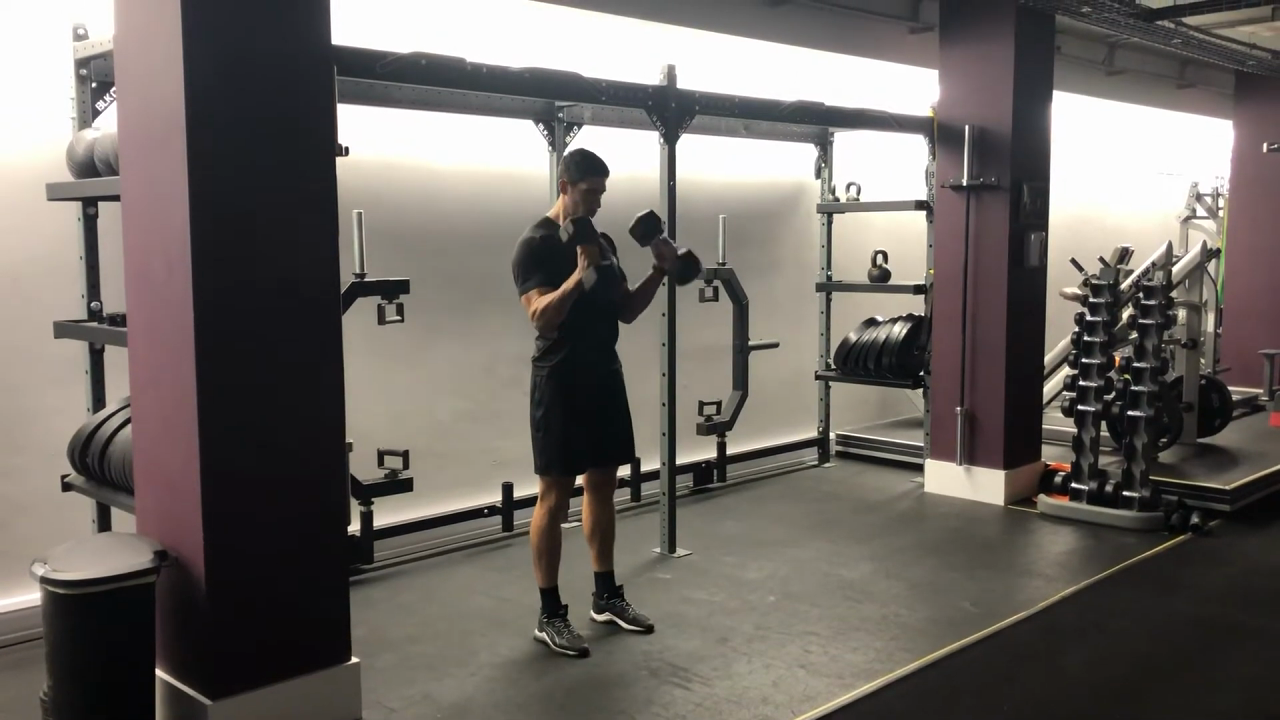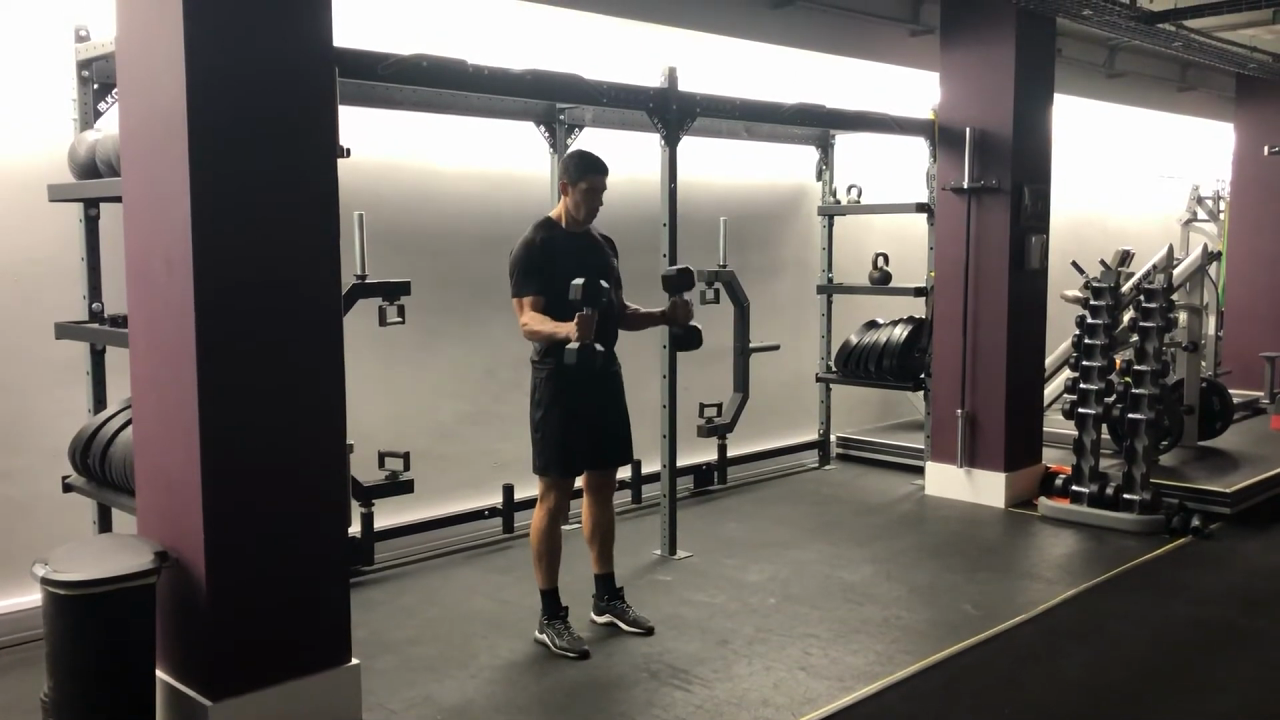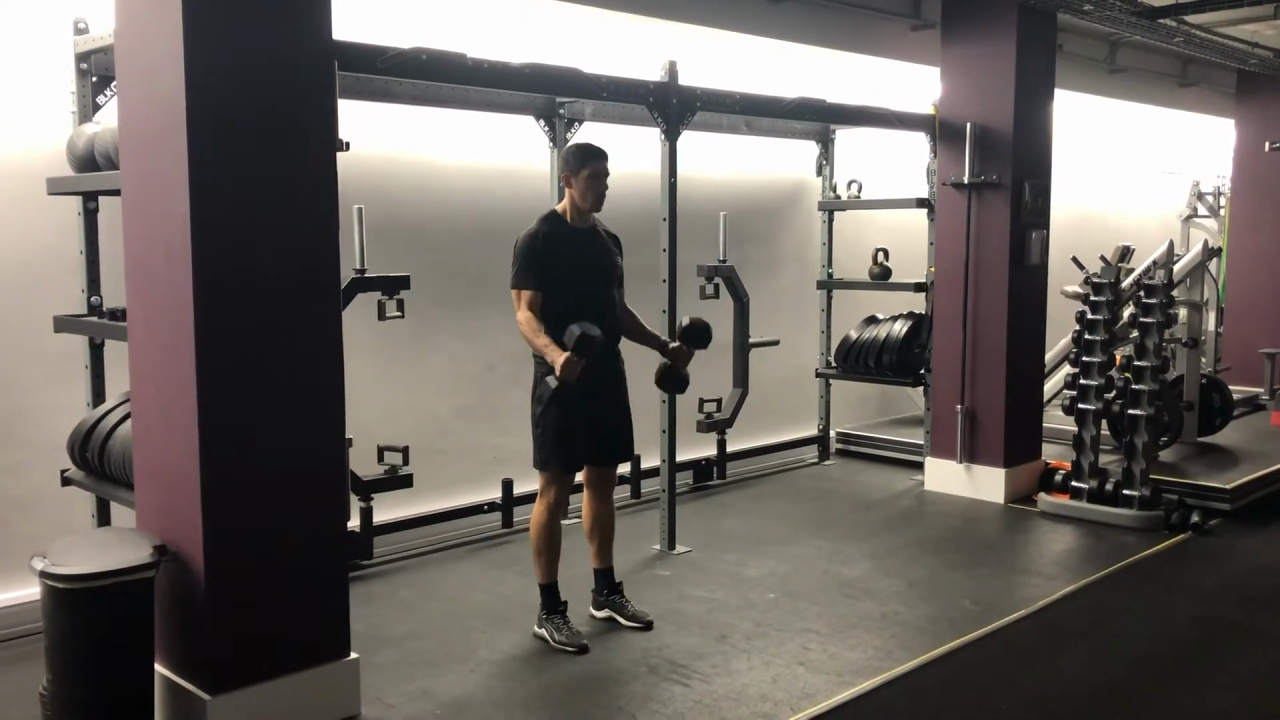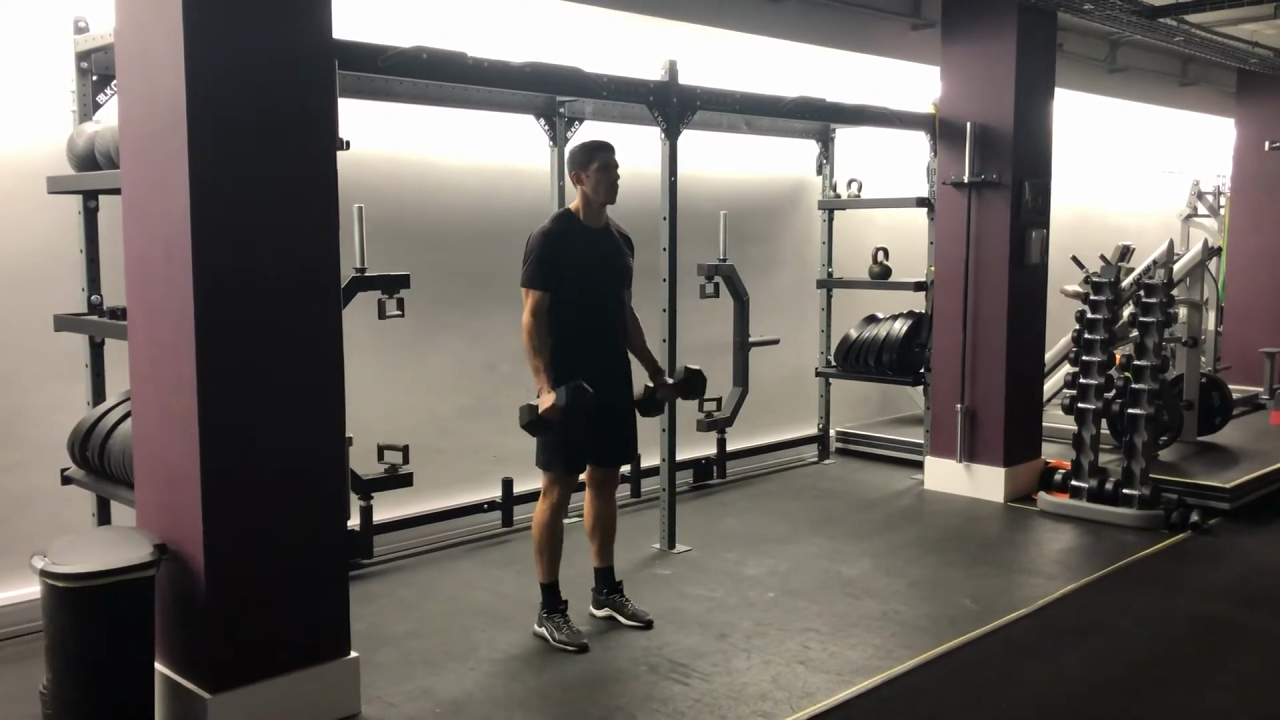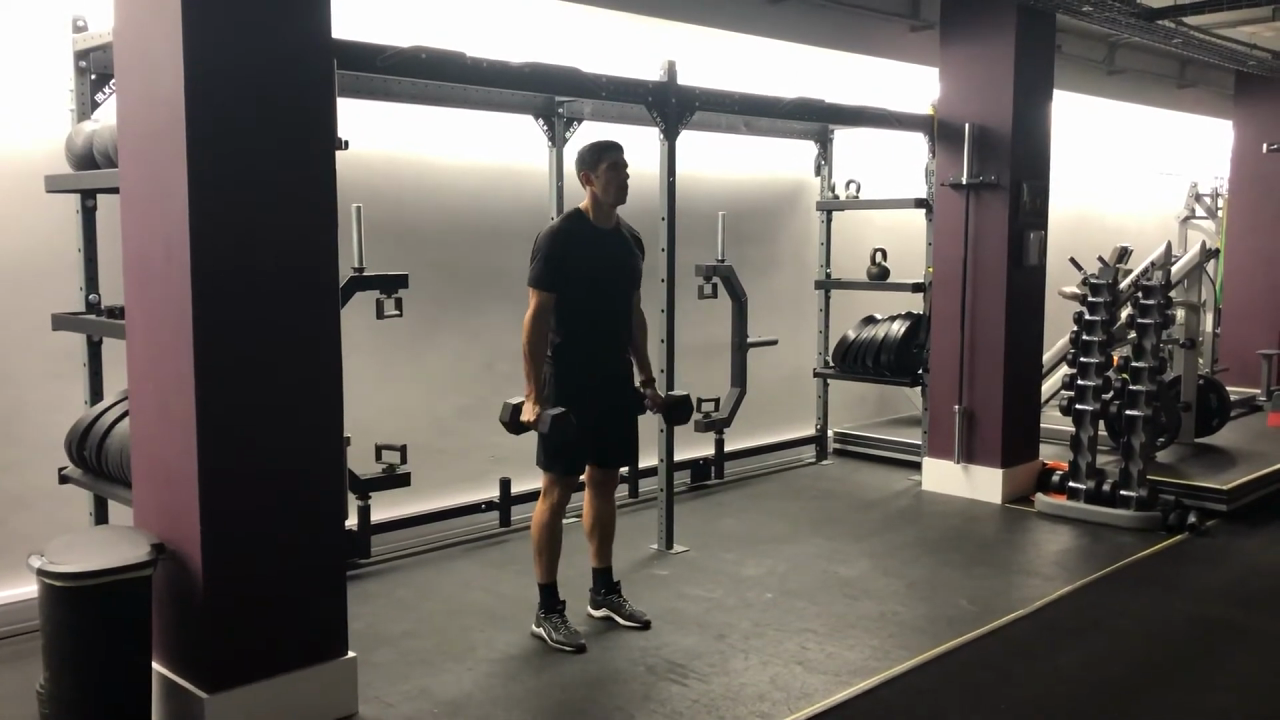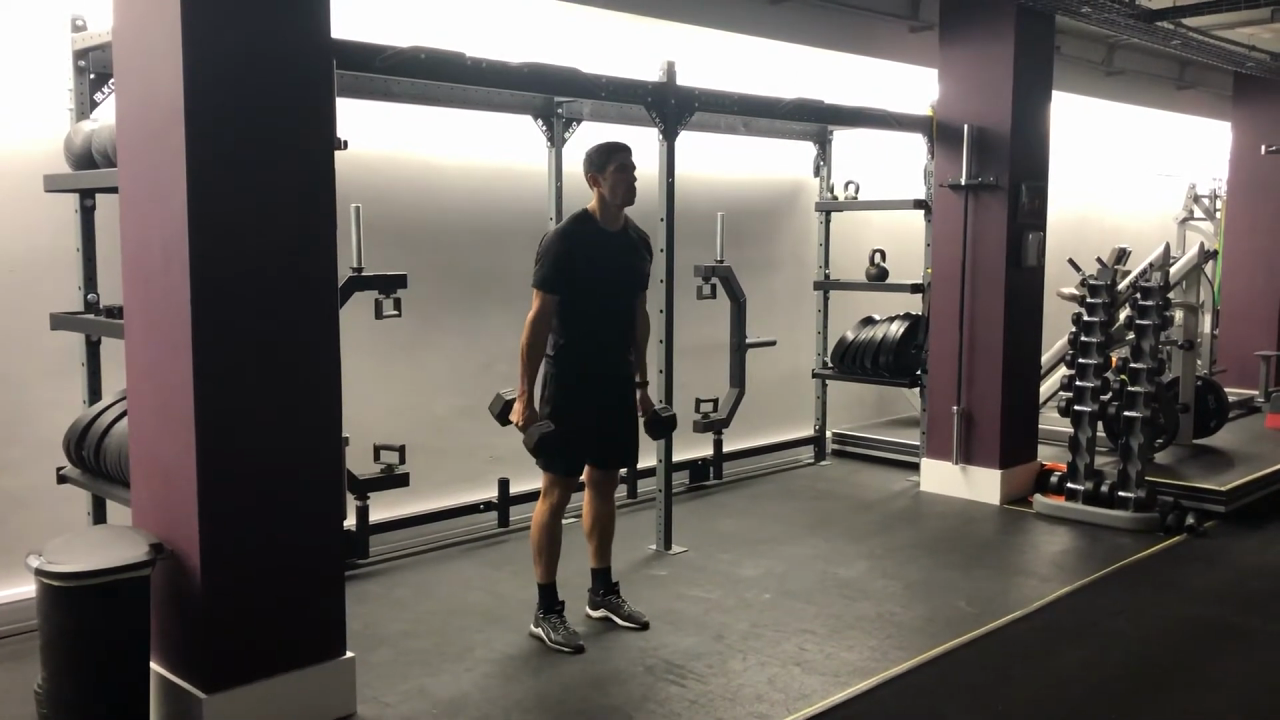
dt=0.5s
person 1, frame 1
left shoulder: (603, 241)
right shoulder: (536, 244)
left elbow: (625, 309)
right elbow: (540, 317)
left wrist: (657, 273)
right wrist: (578, 277)
left hip: (605, 375)
right hip: (561, 381)
left knee: (603, 485)
right knee: (555, 495)
left ankle: (607, 595)
right ankle: (550, 614)
person 1, frame 2
left shoulder: (603, 244)
right shoulder: (535, 245)
left elbow: (618, 313)
right elbow: (528, 320)
left wrist: (664, 316)
right wrist: (567, 330)
left hip: (605, 378)
right hip: (560, 383)
left knee: (602, 488)
right knee: (555, 498)
left ankle: (607, 597)
right ankle: (550, 616)
person 1, frame 3
left shoulder: (608, 240)
right shoulder: (539, 239)
right elbow: (525, 313)
left wrist: (663, 346)
right wrist: (556, 355)
left hip: (608, 375)
right hip: (564, 380)
left knee: (603, 483)
right knee: (554, 492)
left ankle: (606, 592)
right ankle: (549, 610)
person 1, frame 4
left shoulder: (620, 240)
right shoulder: (551, 238)
right elbow: (532, 317)
left wrist: (655, 371)
right wrist: (546, 385)
left hip: (614, 379)
right hip: (570, 385)
left knee: (605, 483)
right knee: (557, 491)
left ankle: (606, 591)
right ankle: (550, 609)
person 1, frame 5
left shoulder: (629, 240)
right shoulder: (559, 238)
right elbow: (537, 317)
left wrist: (646, 378)
right wrist: (533, 394)
left hip: (616, 380)
right hip: (569, 381)
left knee: (604, 483)
right knee: (557, 491)
left ankle: (603, 591)
right ankle: (547, 610)
person 1, frame 6
left shoulder: (639, 242)
right shoulder: (565, 240)
right elbow: (539, 318)
left wrist: (641, 381)
right wrist: (525, 395)
left hip: (617, 381)
right hip: (570, 381)
left knee: (604, 485)
right knee: (557, 492)
left ankle: (602, 591)
right ankle: (546, 610)
